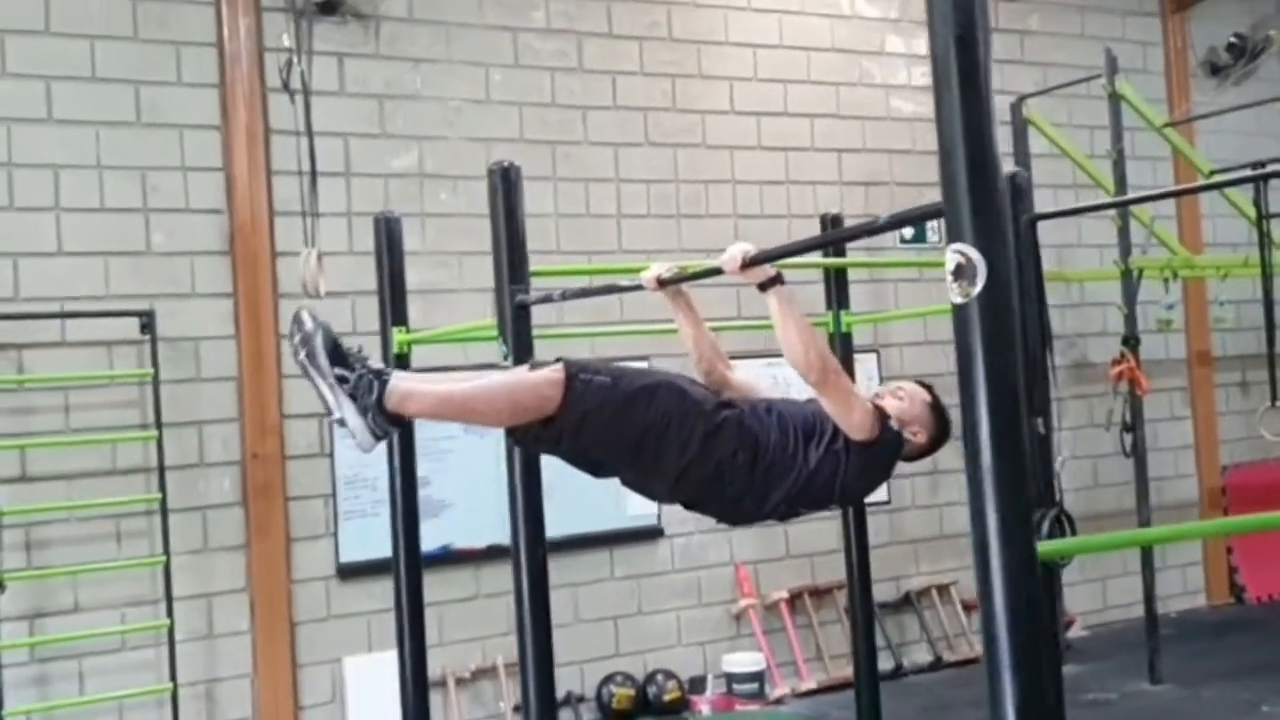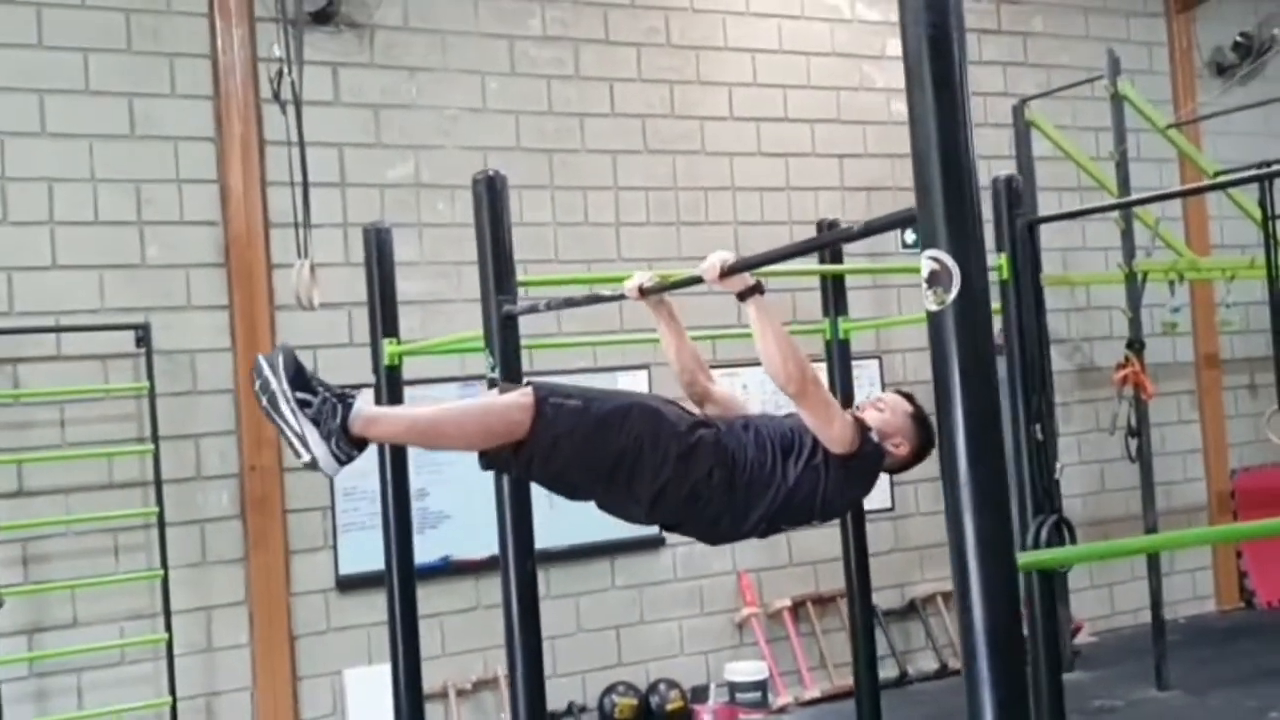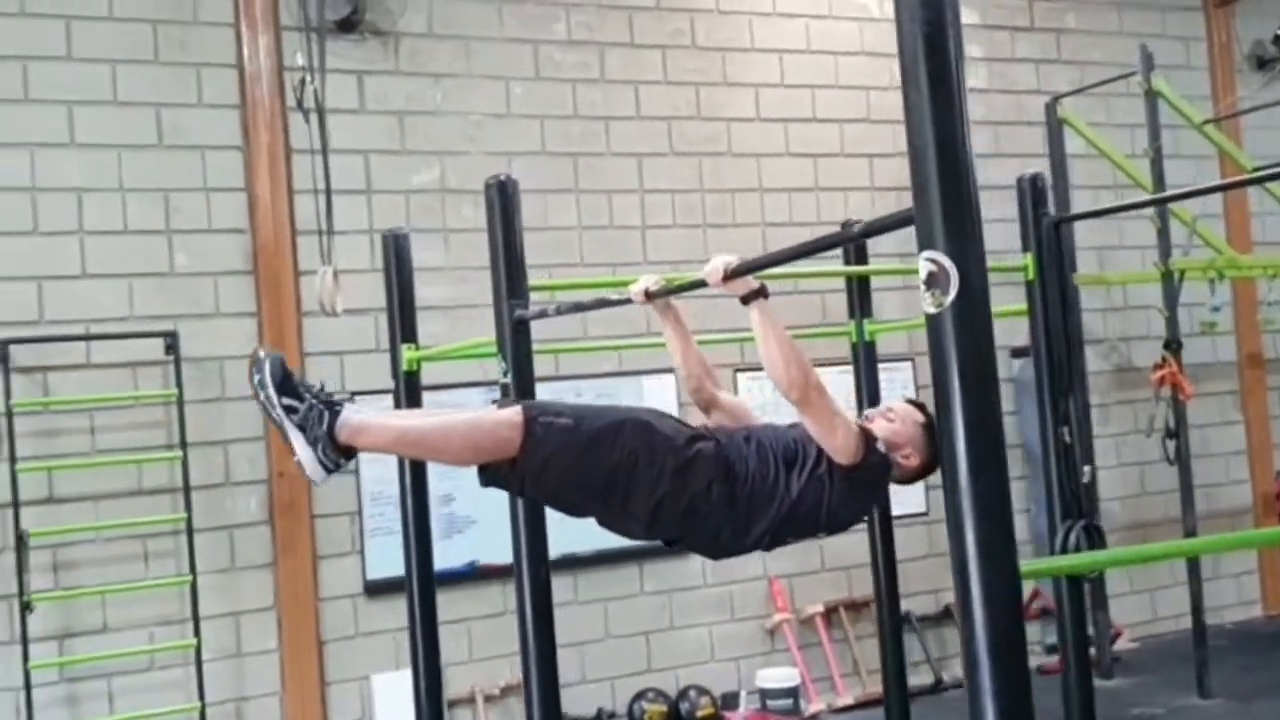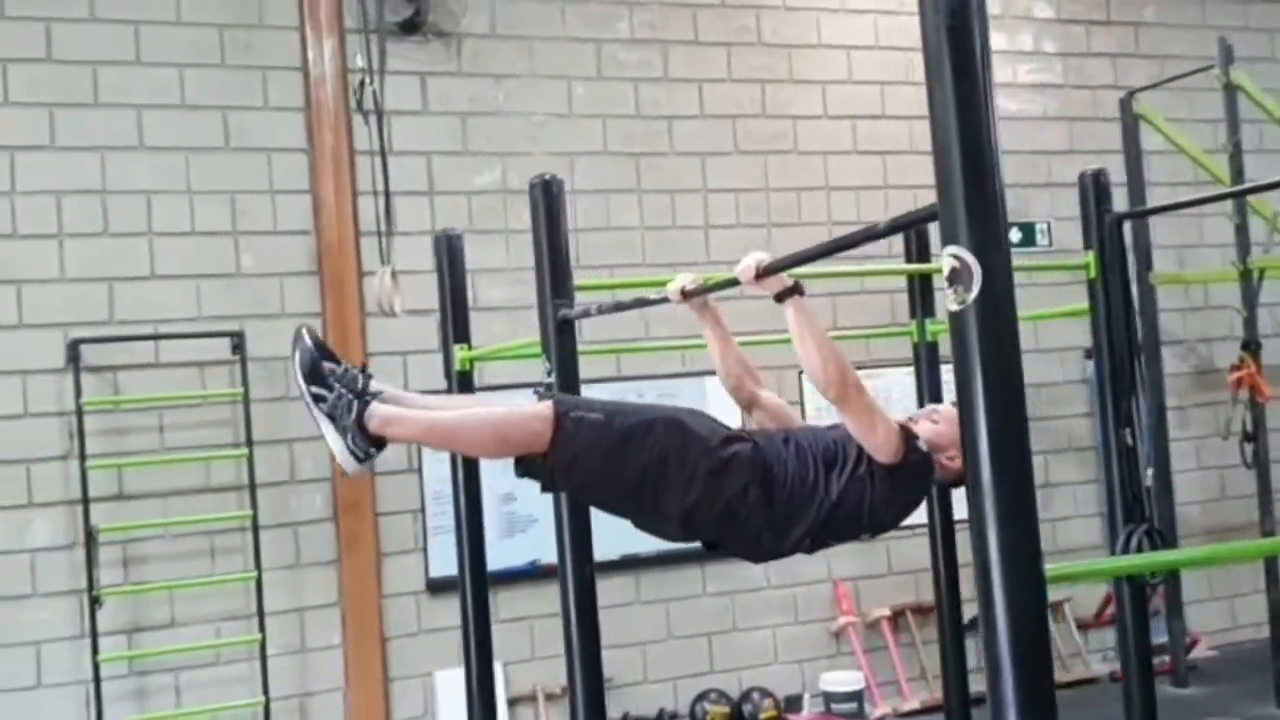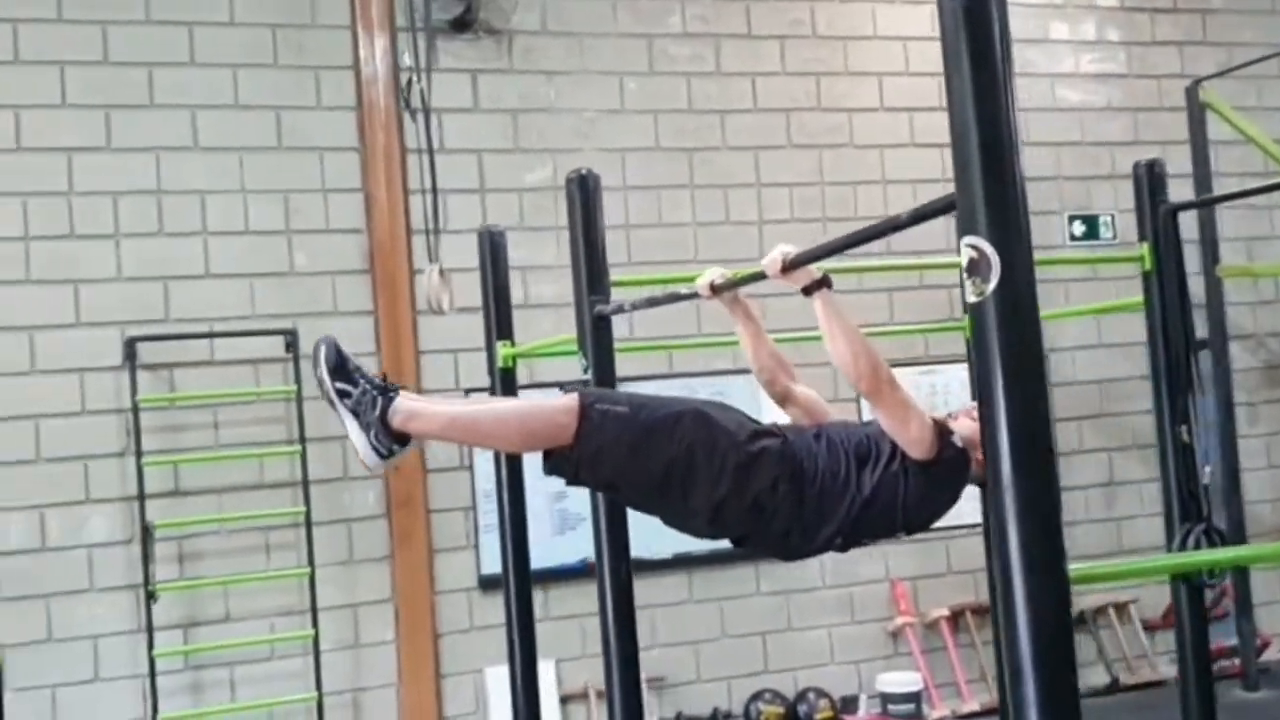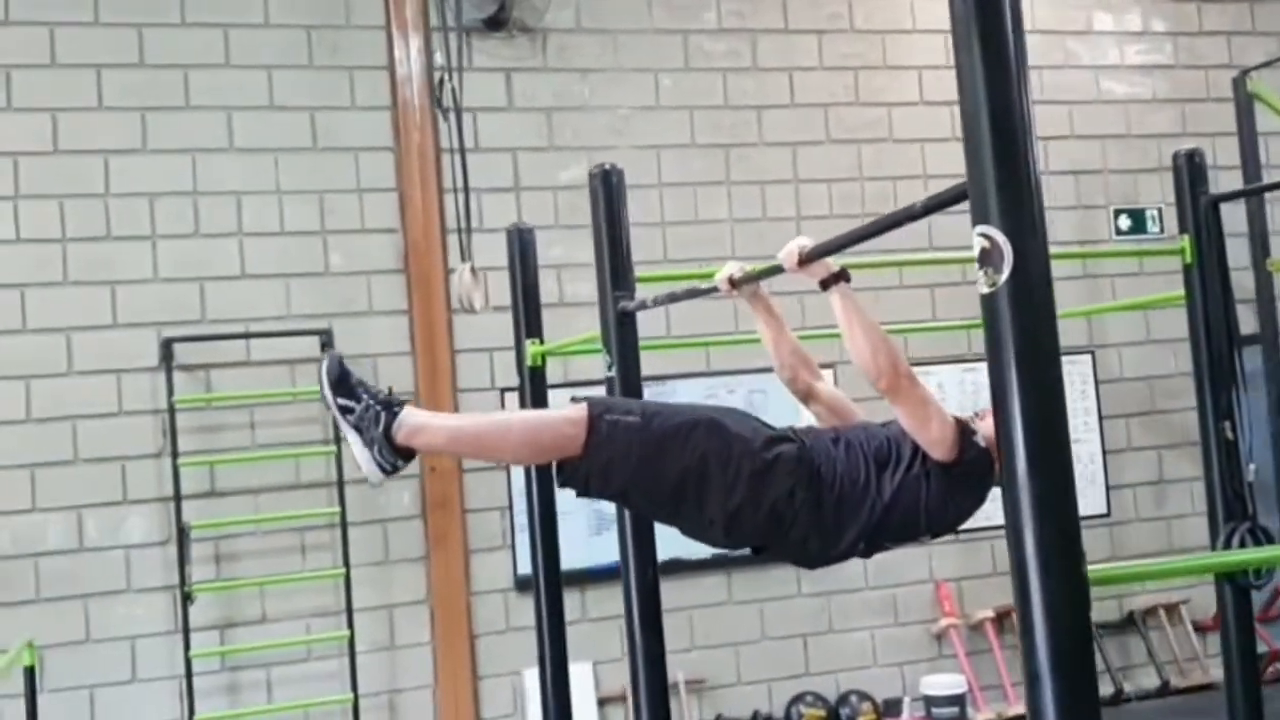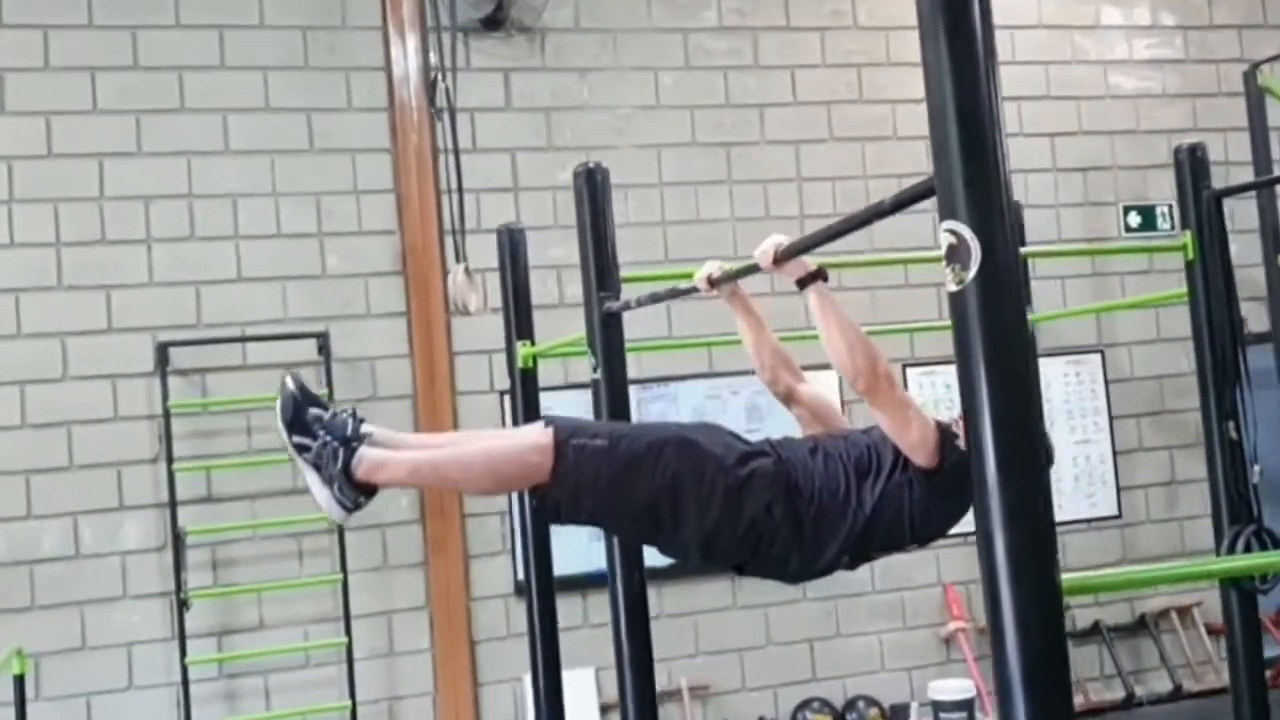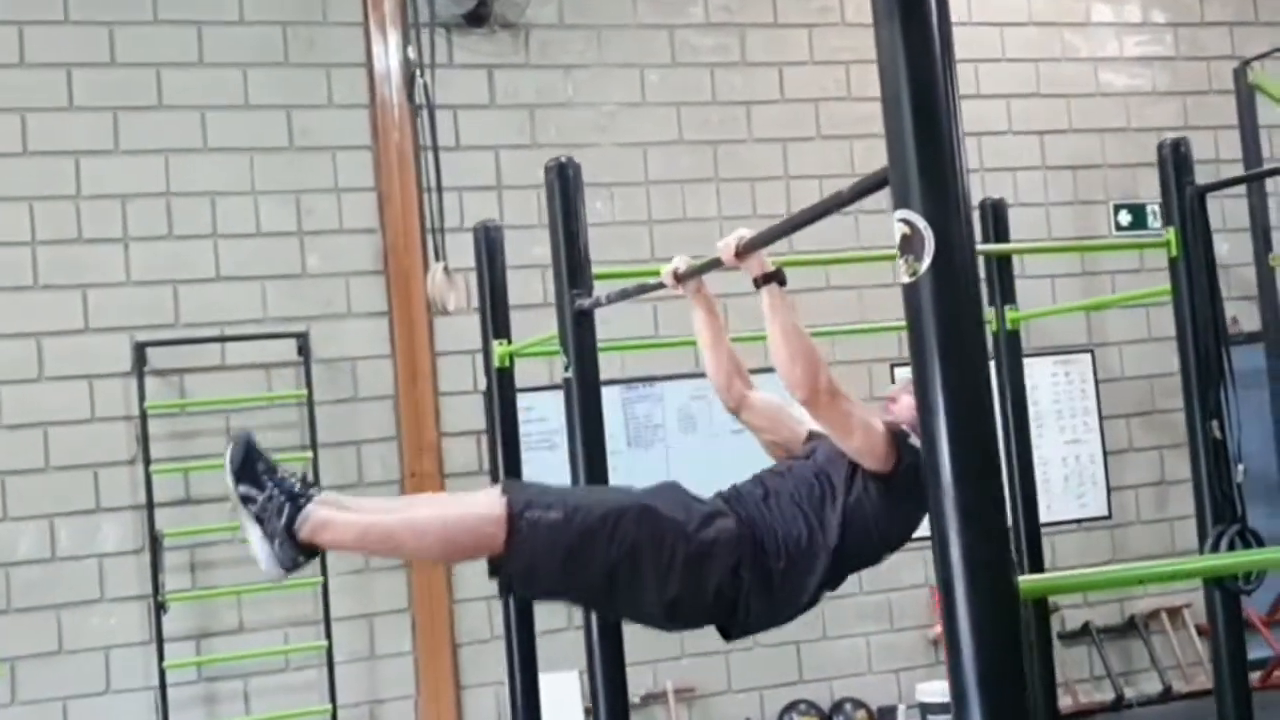
dt=0.3s
person 1, frame 1
left shoulder: (869, 449)
right shoulder: (813, 430)
left elbow: (819, 372)
right elbow: (718, 375)
left wrist: (769, 283)
right wrist: (678, 298)
left hip: (719, 451)
right hip: (703, 445)
left knee: (555, 385)
right knee: (537, 395)
left ankle: (384, 397)
right ankle: (380, 393)
person 1, frame 2
left shoulder: (849, 459)
right shoulder: (791, 445)
left elbow: (797, 383)
right elbow: (701, 389)
left wrist: (748, 293)
right wrist: (661, 309)
left hip: (696, 469)
right hip: (683, 464)
left knee: (523, 409)
right knee: (512, 416)
left ankle: (350, 423)
right ankle: (348, 419)
person 1, frame 3
left shoulder: (859, 471)
right shoulder: (799, 452)
left elbow: (802, 391)
right elbow: (708, 395)
left wrist: (752, 297)
right wrist: (667, 313)
left hip: (696, 484)
right hip: (689, 478)
left knee: (514, 428)
right knee: (503, 424)
left ankle: (337, 431)
right ankle: (337, 422)
person 1, frame 4
left shoulder: (902, 469)
right shoulder: (841, 453)
left elbow: (841, 389)
right elbow: (750, 392)
left wrist: (787, 295)
right wrist: (705, 312)
left hip: (735, 485)
right hip: (724, 479)
left knee: (546, 422)
right knee: (536, 420)
left ankle: (369, 421)
right ankle: (372, 401)
person 1, frame 5
left shoulder: (937, 466)
right shoulder: (878, 450)
left elbow: (872, 382)
right elbow: (783, 387)
left wrist: (814, 286)
right wrist: (737, 306)
left hip: (761, 480)
right hip: (752, 479)
left knee: (569, 416)
right knee: (563, 417)
left ankle: (393, 417)
right ankle: (397, 407)
person 1, frame 6
left shoulder: (961, 464)
right shoulder: (901, 451)
left elbow: (890, 378)
right elbow: (806, 382)
left wrist: (832, 281)
right wrist: (756, 300)
left hip: (778, 484)
right hip: (767, 485)
left knee: (579, 425)
right knee: (573, 426)
left ankle: (398, 431)
right ankle: (403, 423)
person 1, frame 7
left shoulder: (947, 466)
right shoulder: (890, 454)
left elbow: (870, 380)
right elbow: (787, 385)
left wrist: (807, 278)
right wrist: (737, 298)
left hip: (754, 500)
right hip: (747, 502)
left knee: (546, 449)
right knee: (539, 441)
left ankle: (358, 467)
right ankle: (365, 446)
person 1, frame 8
left shoulder: (898, 471)
right shoulder: (834, 455)
left elbow: (813, 389)
right elbow: (739, 394)
left wrist: (766, 280)
right wrist: (699, 296)
left hip: (718, 557)
right hip: (706, 550)
left knee: (498, 520)
right knee: (492, 513)
left ankle: (304, 524)
right ankle: (312, 508)
